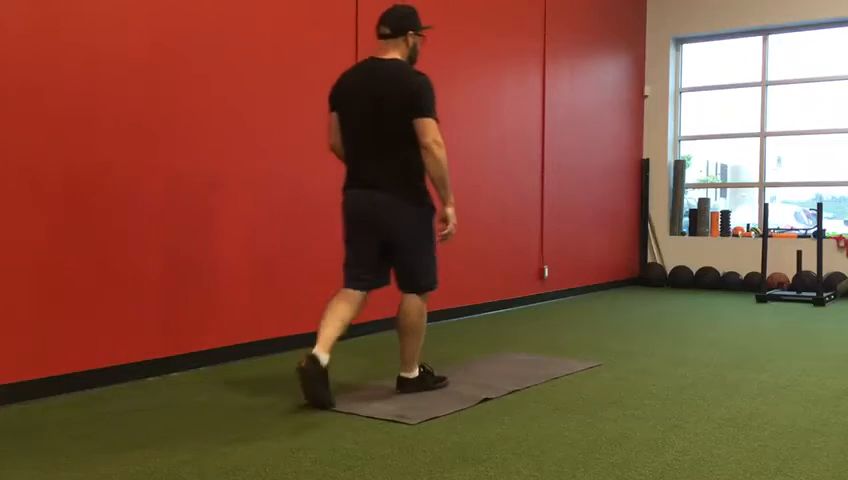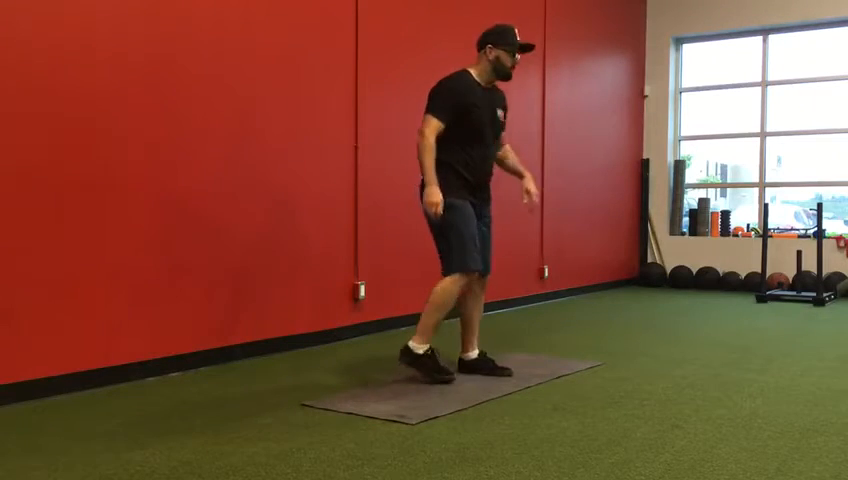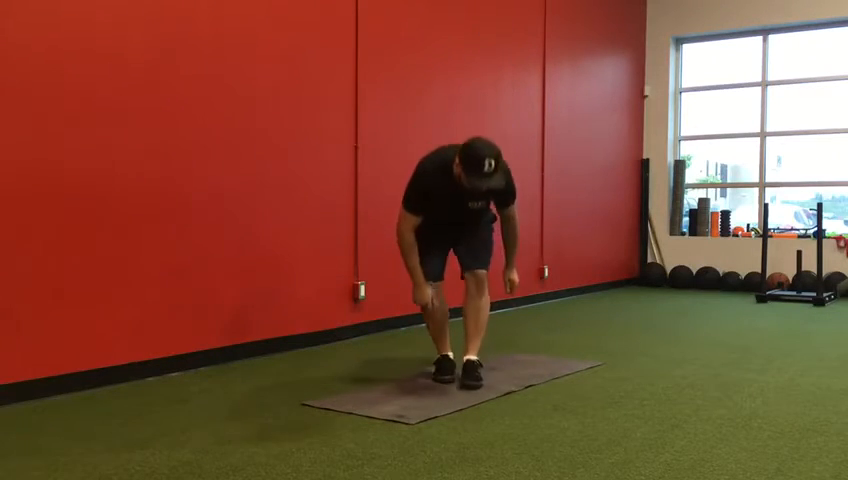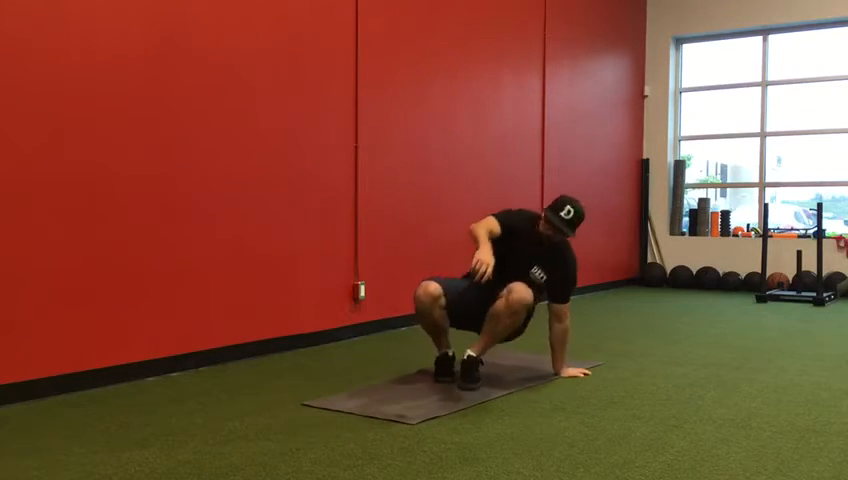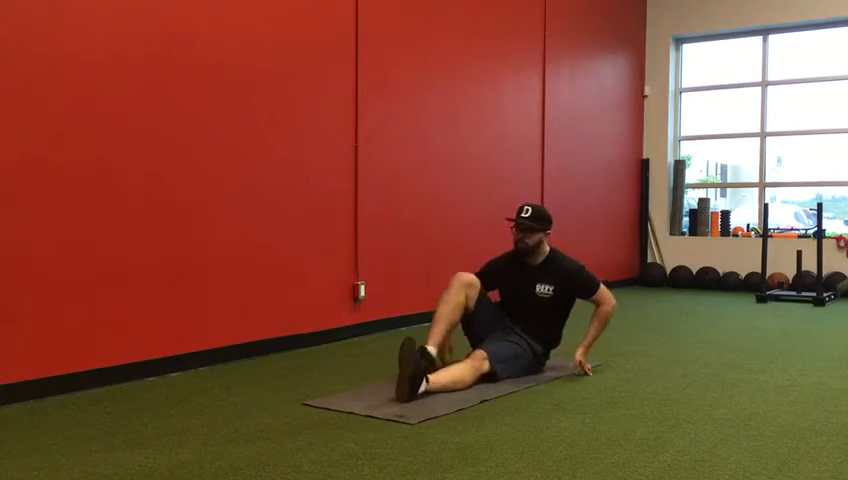
dt=1s
person 1, frame 1
left shoulder: (346, 81)
right shoulder: (414, 82)
left elbow: (335, 142)
right elbow: (432, 145)
right wrist: (447, 202)
left hip: (358, 197)
right hip: (405, 201)
left knee: (356, 287)
right knee: (417, 288)
left ankle: (318, 357)
right ankle: (411, 374)
person 1, frame 2
left shoulder: (497, 97)
right shoulder: (454, 87)
left elbow: (499, 146)
right elbow: (427, 135)
left wrist: (524, 174)
right wrist: (431, 186)
left hip: (478, 197)
right hip: (450, 195)
left knee: (479, 276)
right knee: (463, 272)
left ankle: (470, 355)
right ankle: (417, 346)
person 1, frame 3
left shoulder: (501, 177)
right shoulder: (430, 172)
left elbow: (508, 218)
right elbow: (405, 229)
left wrist: (510, 266)
right wrist: (419, 284)
left hip: (474, 224)
right hip: (432, 224)
left knee: (477, 278)
right knee: (432, 289)
left ankle: (471, 359)
right ankle: (445, 356)
person 1, frame 4
left shoulder: (564, 261)
right shoulder: (519, 220)
left elbow: (559, 317)
right elbow: (480, 227)
left wrist: (560, 368)
right wrist: (485, 248)
left hip: (506, 313)
right hip: (476, 288)
left knee: (520, 295)
right knee: (426, 292)
left ankle: (473, 357)
right ankle: (445, 355)
person 1, frame 5
left shoulder: (567, 271)
right shoulder: (503, 264)
left elbow: (607, 303)
right elbow: (460, 292)
left wrist: (582, 349)
right wrist: (442, 332)
left hip: (529, 345)
right hip: (496, 325)
left knee: (480, 359)
right knee: (464, 280)
left ankle: (422, 382)
right ankle: (429, 354)
